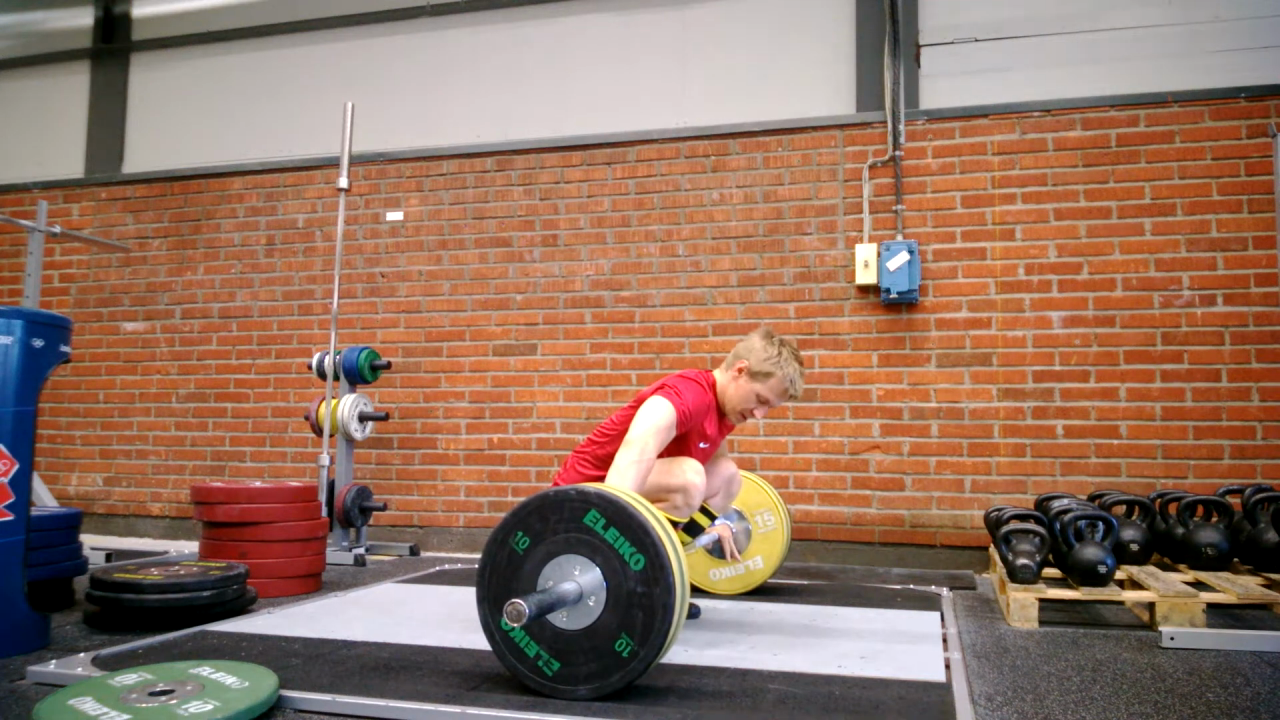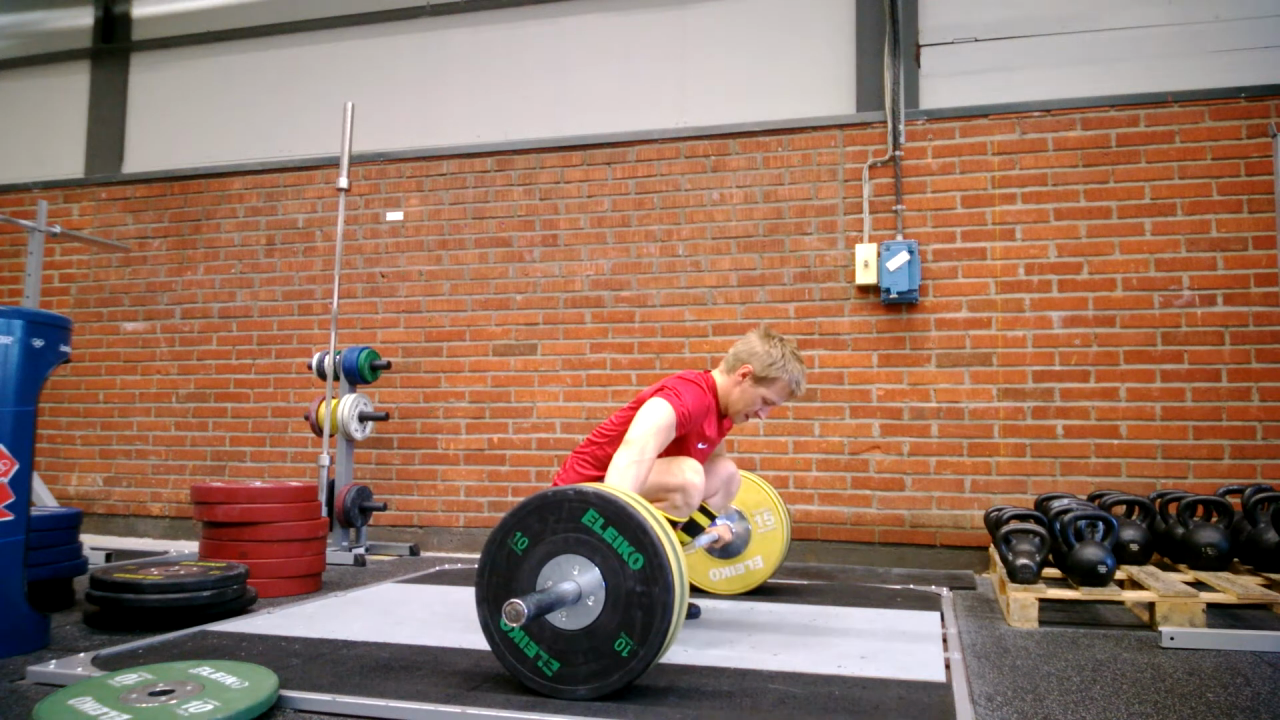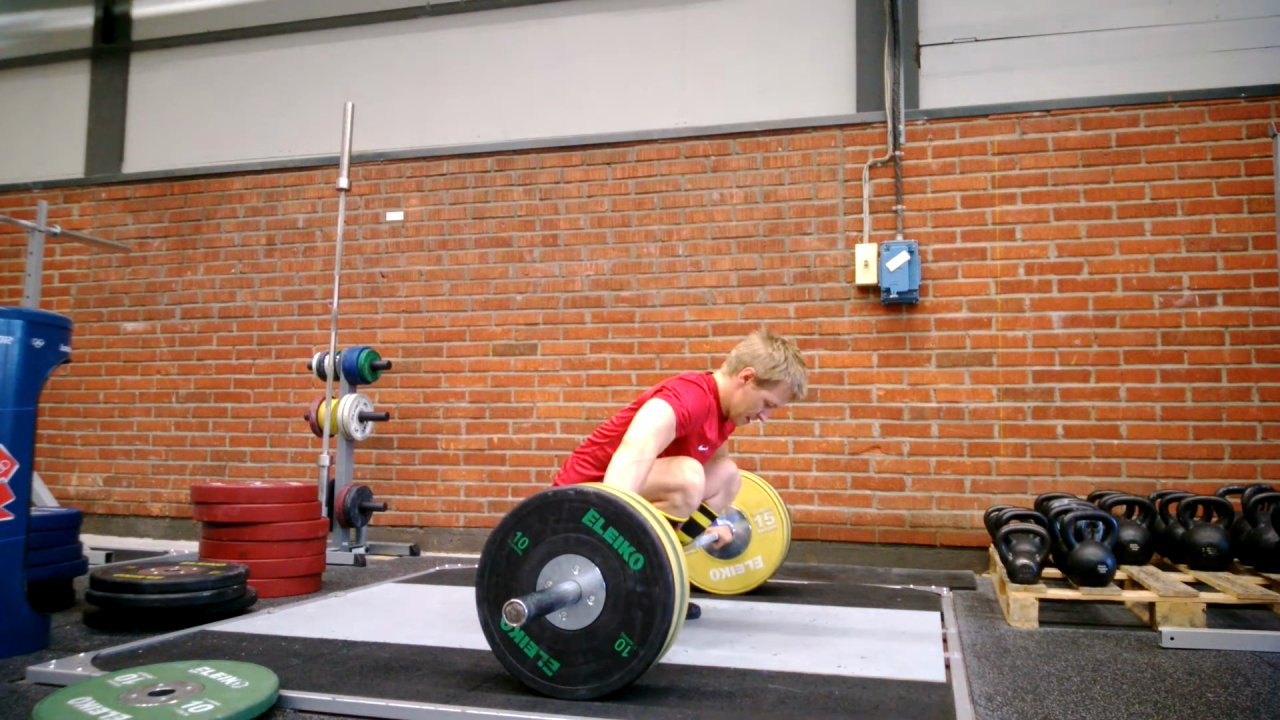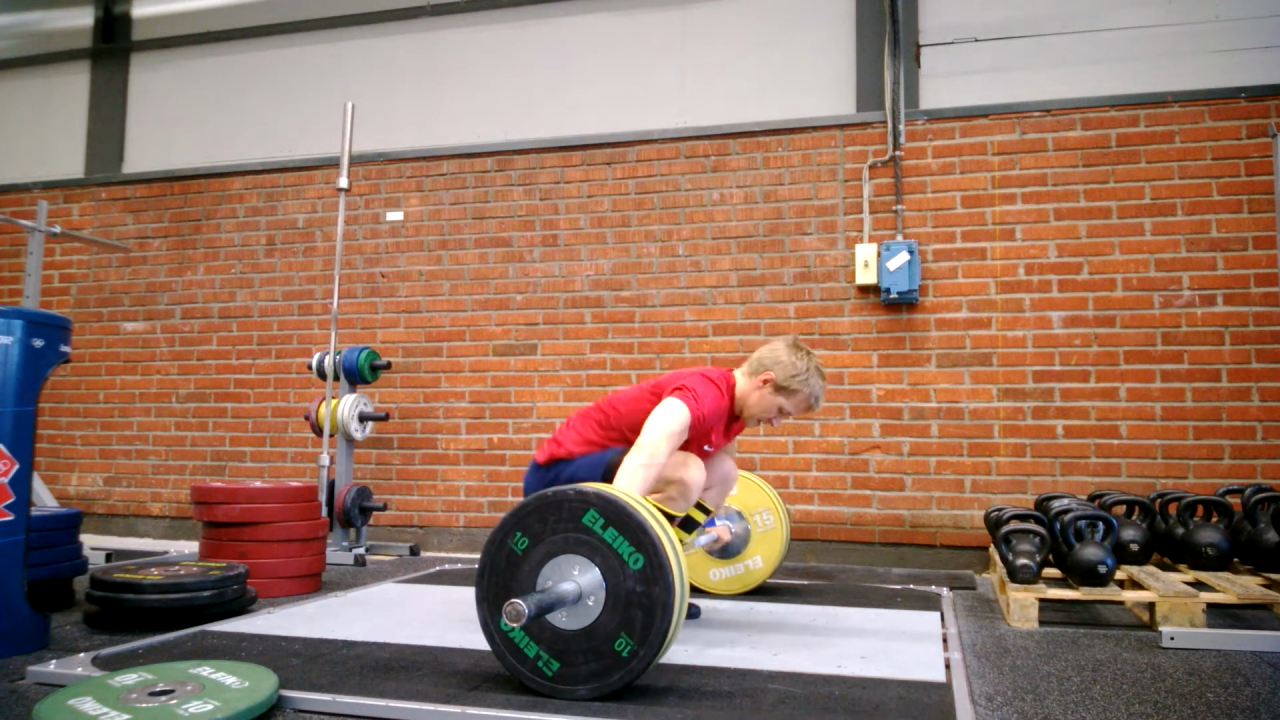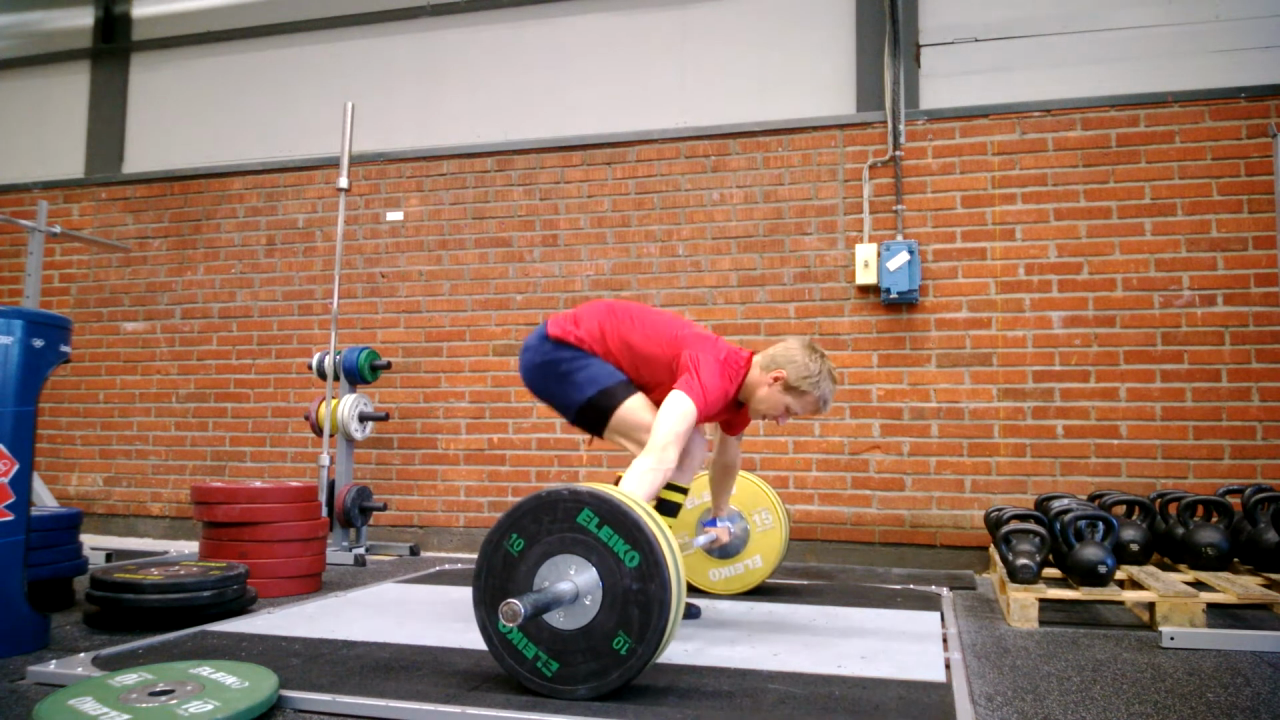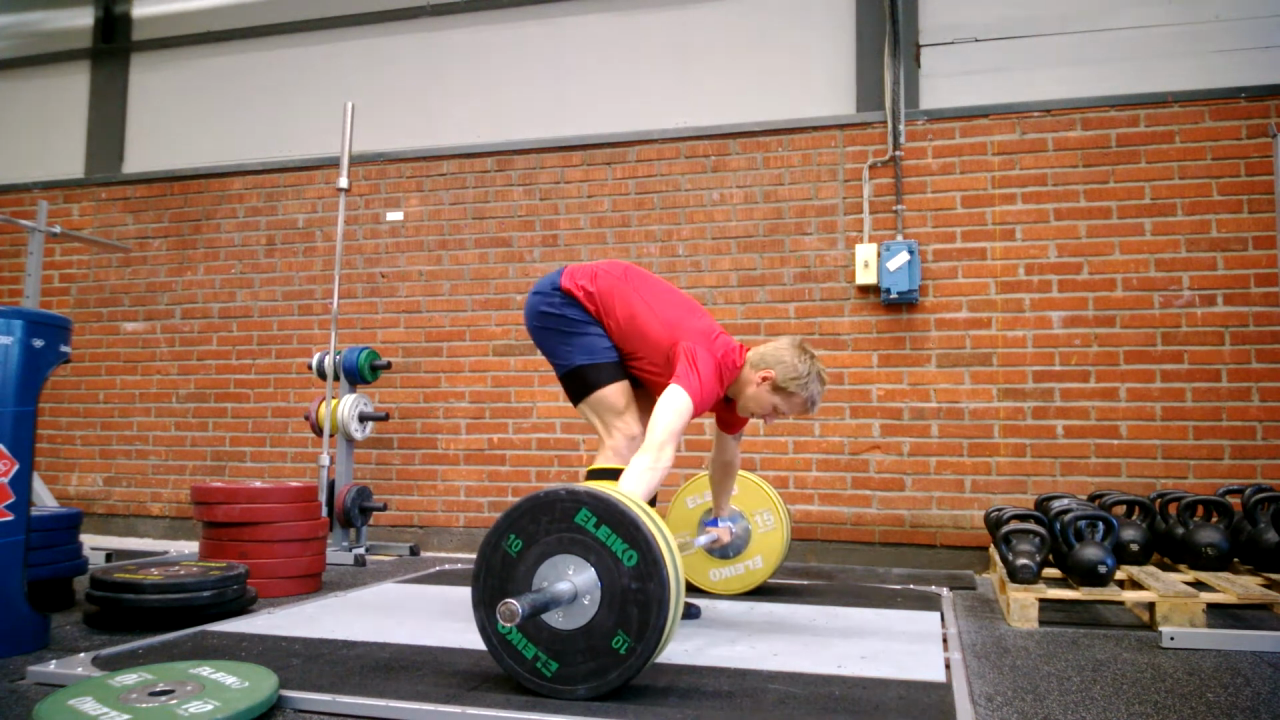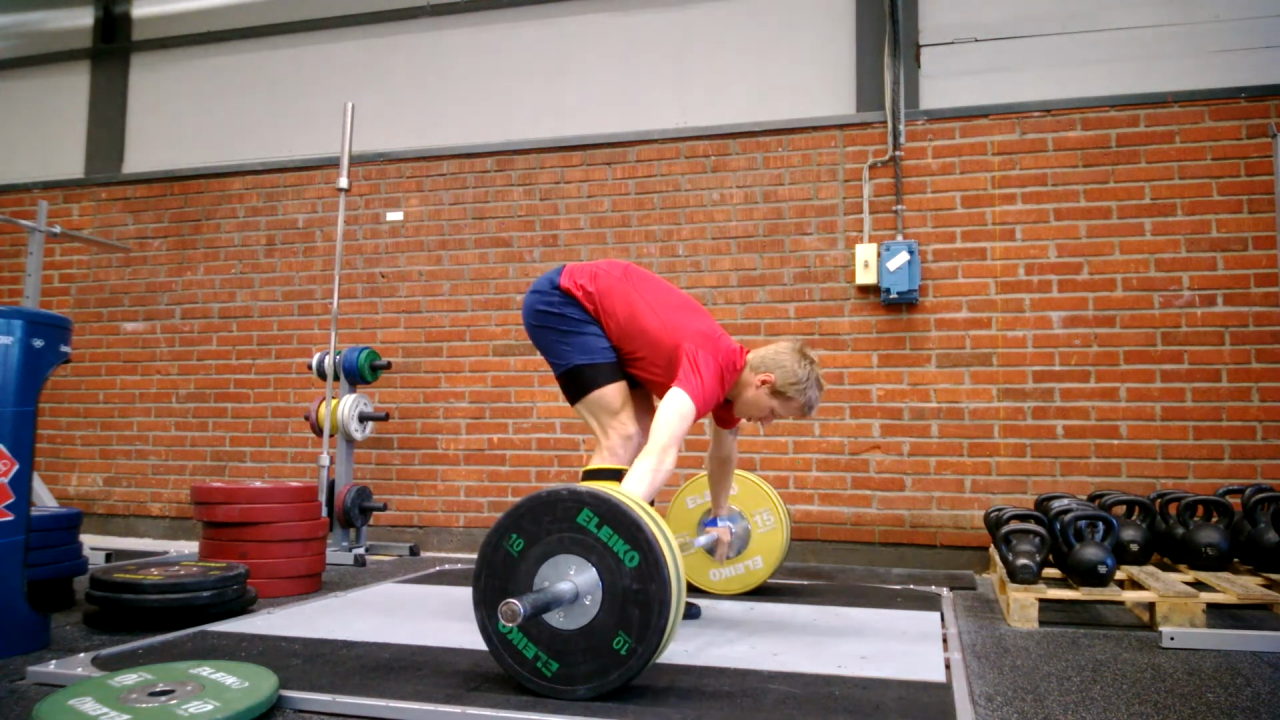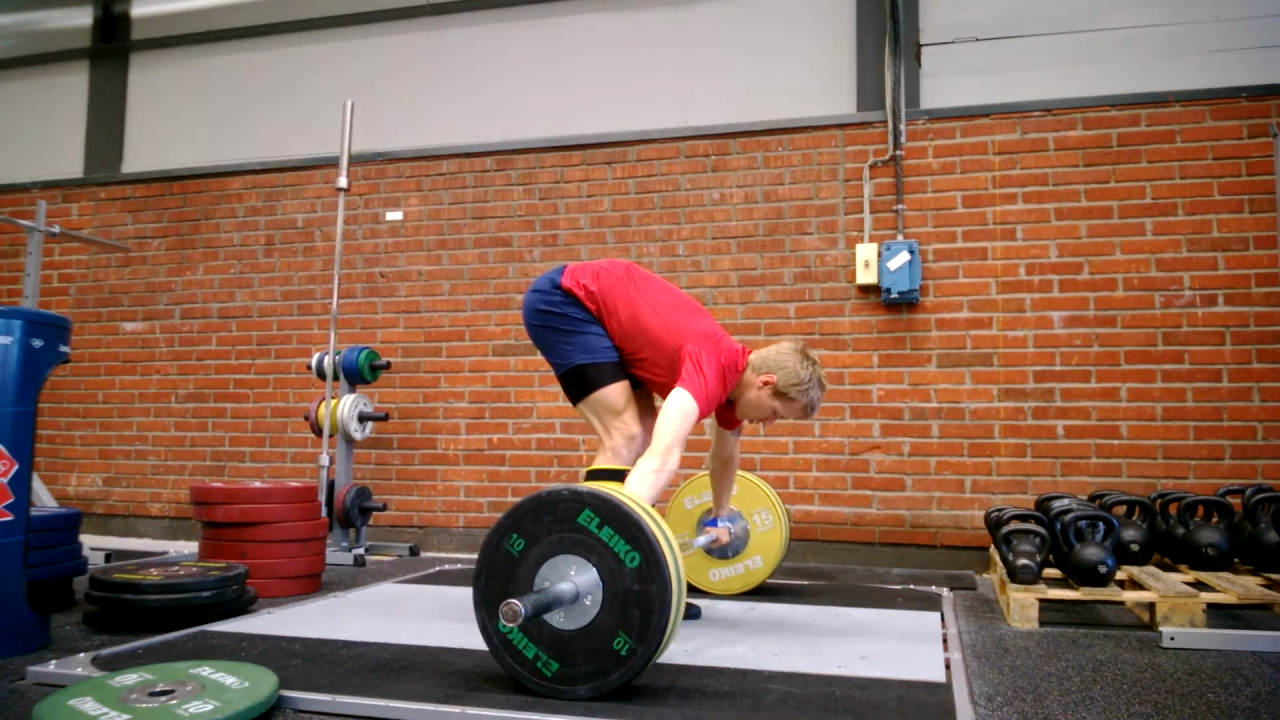
dt=0.3s
person 1, frame 1
left shoulder: (725, 404)
right shoulder: (687, 395)
left elbow: (714, 457)
right elbow: (635, 454)
left wrist: (712, 521)
left knee: (727, 476)
right knee: (687, 478)
person 1, frame 2
left shoulder: (721, 403)
right shoulder: (686, 397)
left elbow: (712, 454)
right elbow: (633, 455)
left wrist: (711, 520)
left knee: (726, 475)
right knee: (686, 477)
person 1, frame 3
left shoulder: (721, 404)
right shoulder: (687, 398)
left elbow: (712, 453)
right elbow: (632, 456)
left wrist: (712, 518)
left knee: (726, 475)
right knee: (685, 477)
person 1, frame 4
left shoulder: (734, 400)
right shoulder: (705, 393)
left elbow: (726, 463)
right elbow: (645, 459)
left wrist: (713, 519)
left hip: (588, 467)
right hip: (559, 473)
left knee: (721, 470)
right knee: (684, 473)
person 1, frame 5
left shoulder: (742, 386)
right shoulder: (713, 377)
left elbow: (728, 458)
right elbow: (657, 456)
left wrist: (718, 518)
left hip: (585, 355)
right hip: (560, 347)
left knee: (691, 448)
right knee: (671, 453)
person 1, frame 6
left shoulder: (738, 377)
right shoulder: (707, 370)
left elbow: (726, 456)
right elbow: (656, 453)
left wrist: (720, 518)
left hip: (596, 307)
right hip: (564, 301)
left knee: (643, 436)
right knee: (626, 435)
person 1, frame 7
left shoulder: (735, 376)
right shoulder: (709, 374)
left elbow: (723, 452)
right elbow: (660, 456)
left wrist: (719, 517)
left hip: (593, 304)
right hip: (563, 299)
left knee: (643, 434)
right knee: (622, 436)
person 1, frame 8
left shoulder: (737, 376)
right shoulder: (711, 375)
left elbow: (725, 453)
right elbow: (663, 458)
left wrist: (719, 517)
left hip: (591, 306)
right hip: (564, 300)
left knee: (646, 435)
right knee: (625, 436)
